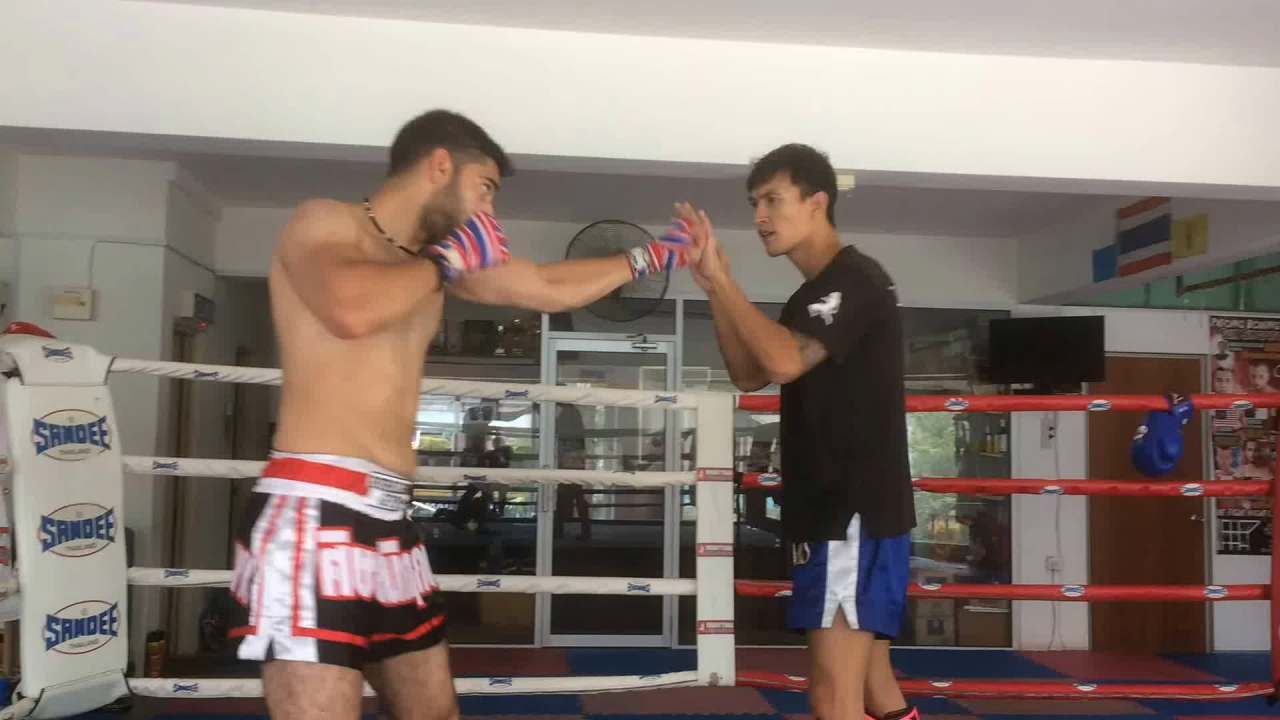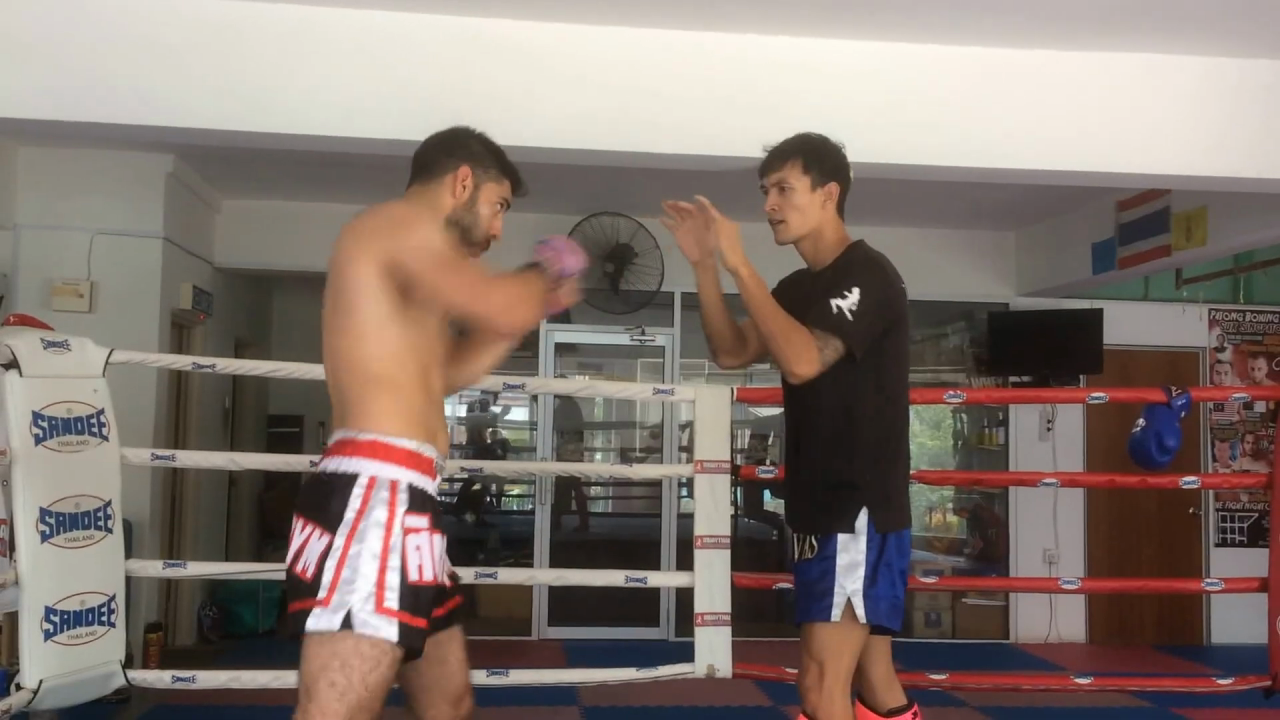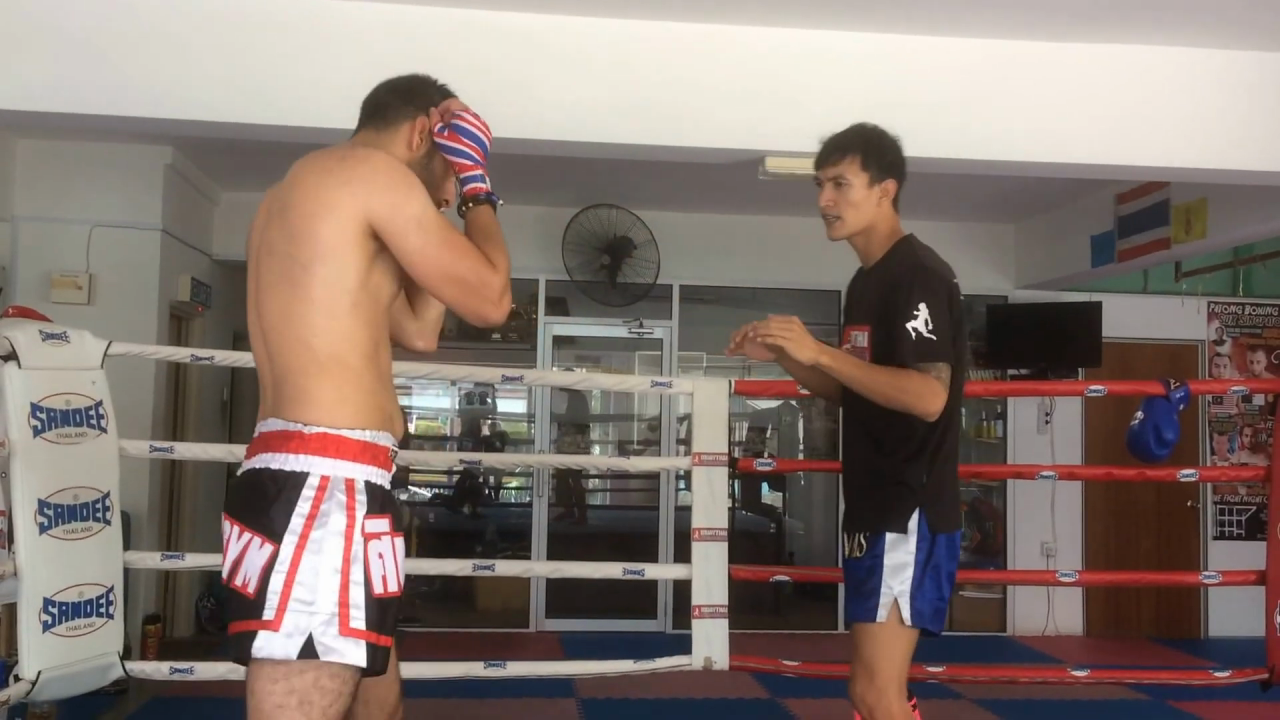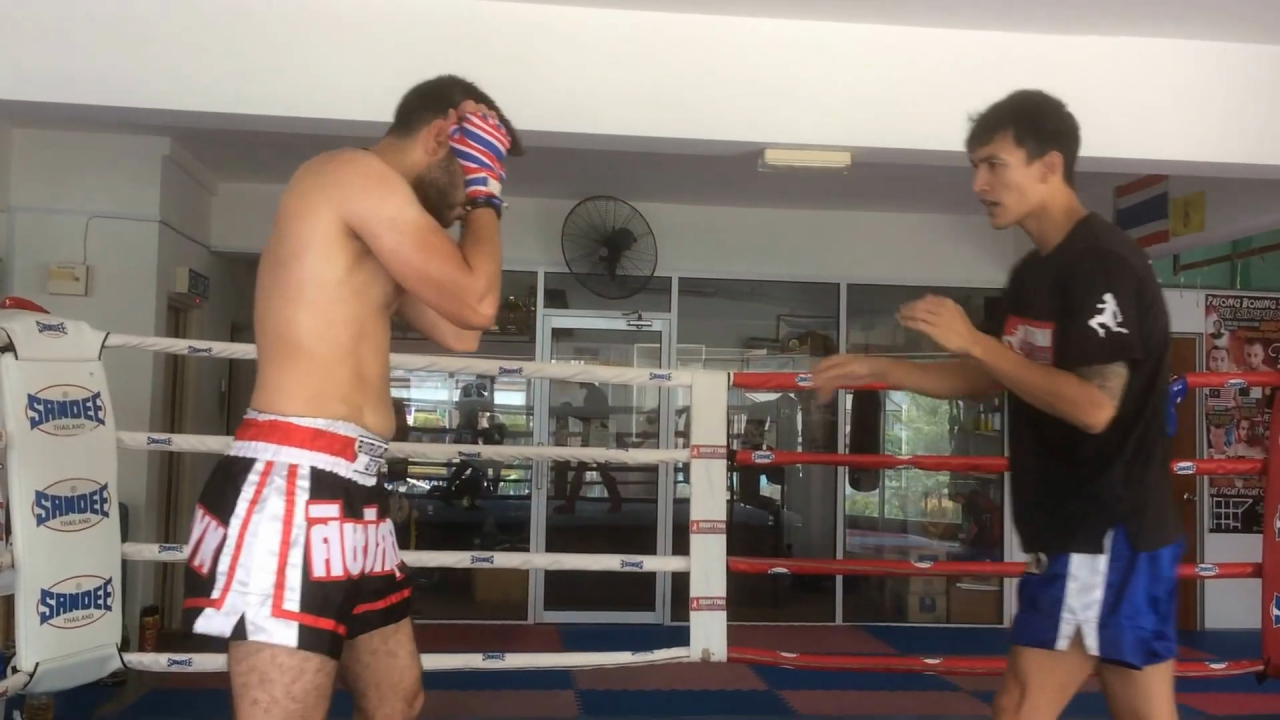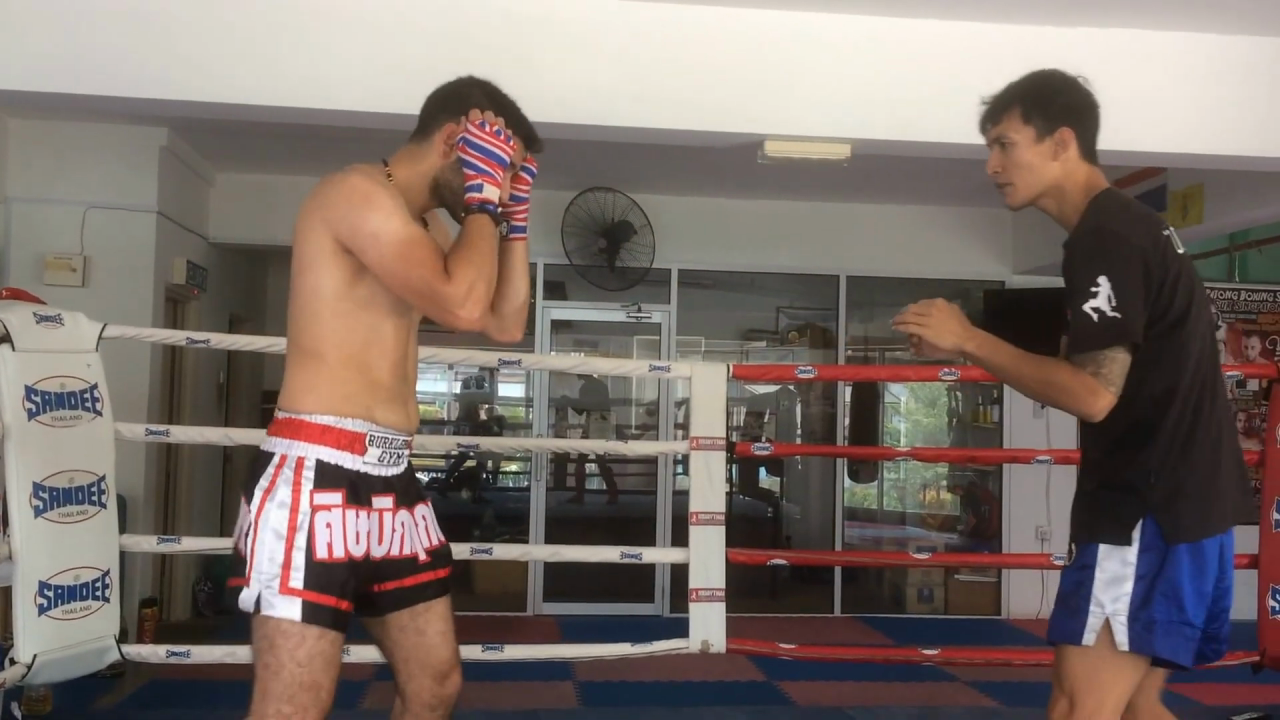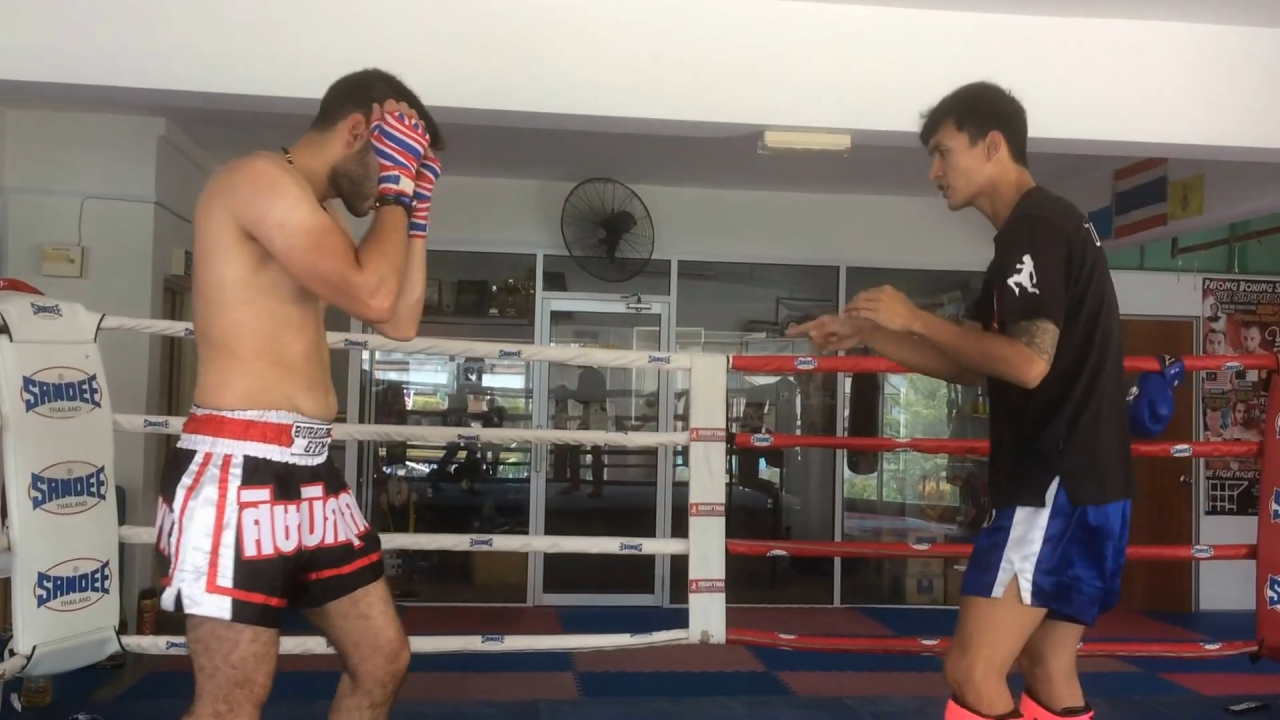
dt=0.7s
person 1, frame 1
left shoulder: (425, 261)
right shoulder: (321, 223)
left elbow: (550, 293)
right elbow: (352, 310)
left wrist: (651, 254)
right wrist: (448, 260)
left hip: (380, 522)
right hip: (311, 515)
person 1, frame 2
left shoulder: (395, 265)
right shoulder: (397, 225)
left elbow: (445, 374)
right elbow: (500, 305)
left wrist: (529, 310)
right wrist: (552, 268)
left hip: (387, 503)
right hip: (374, 497)
person 1, frame 3
left shoulder: (309, 192)
right shoulder: (372, 170)
left elbow: (417, 330)
right elbow: (489, 299)
left wrist: (435, 212)
right wrist: (476, 184)
left hip: (306, 482)
right hip: (323, 488)
person 1, frame 4
left shoulder: (364, 213)
right shoulder: (359, 172)
left elbow: (458, 333)
right elbow: (475, 302)
left wrist: (471, 206)
right wrist: (486, 190)
left hip: (344, 489)
right hip: (293, 482)
person 1, frame 5
left shoulder: (415, 229)
right shoulder: (359, 192)
left elbow: (506, 323)
right elbow: (463, 305)
left wrist: (511, 214)
right wrist: (484, 196)
left hip: (388, 478)
right hip: (316, 473)
person 1, frame 6
left shoulder: (314, 218)
right shoulder: (259, 178)
left elbow: (401, 320)
right elbow: (372, 296)
left wrist: (415, 210)
right wrist: (396, 187)
left hip: (309, 471)
right hip: (238, 470)
left knee: (383, 660)
person 2, frame 1
left shoulder: (856, 280)
right shoulder: (810, 297)
left elbow: (784, 362)
right elbow: (749, 376)
left wrist: (721, 276)
right wrist: (712, 285)
left hip: (854, 514)
right hip: (832, 510)
person 2, frame 2
left shoulder: (868, 274)
right shoulder: (799, 287)
left elbow: (802, 363)
right elbow: (731, 352)
left wrist: (739, 265)
right wrist: (703, 266)
left hip: (857, 507)
right hip: (831, 504)
person 2, frame 3
left shoulder: (917, 275)
right shoulder: (869, 280)
left elbow: (925, 397)
left wrist: (817, 352)
right wrist: (783, 356)
left hip: (908, 510)
right hip: (883, 507)
person 2, frame 4
left shoulder: (1104, 263)
right shoulder: (1035, 271)
left elbow: (1095, 405)
right elbow: (979, 378)
left wrist: (975, 342)
right wrist: (876, 370)
left hip: (1104, 528)
right hip: (1089, 525)
person 2, frame 5
left shoulder: (1104, 239)
right shoulder: (1127, 230)
left elbow: (1093, 394)
right elbow: (1088, 377)
left wrist: (970, 341)
right wrist: (969, 345)
left hip: (1146, 507)
right hip: (1183, 500)
person 2, frame 6
left shoulder: (1034, 228)
right shoulder: (1043, 229)
left elbow: (1028, 363)
right elbow: (970, 363)
left wrist: (916, 317)
right wrist: (867, 333)
left hip: (1055, 484)
right hip: (1081, 484)
